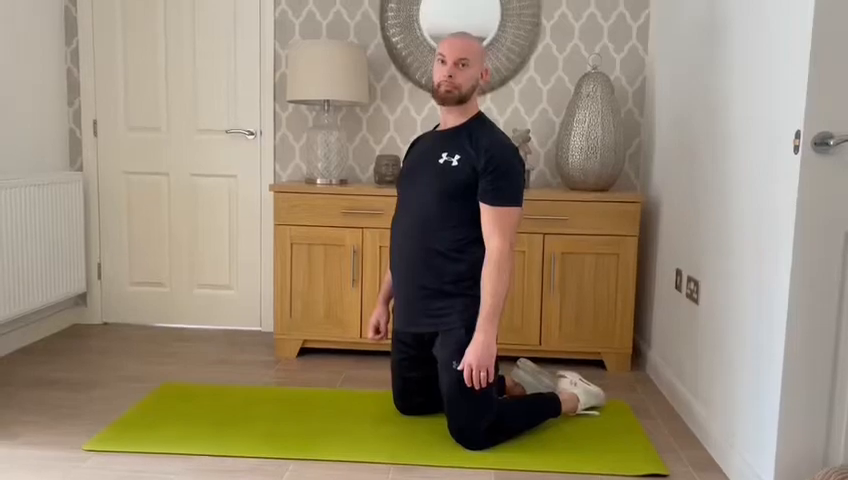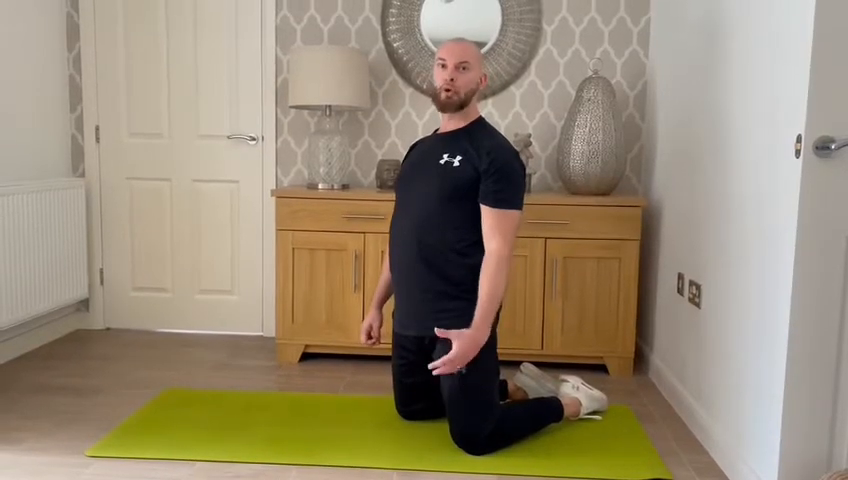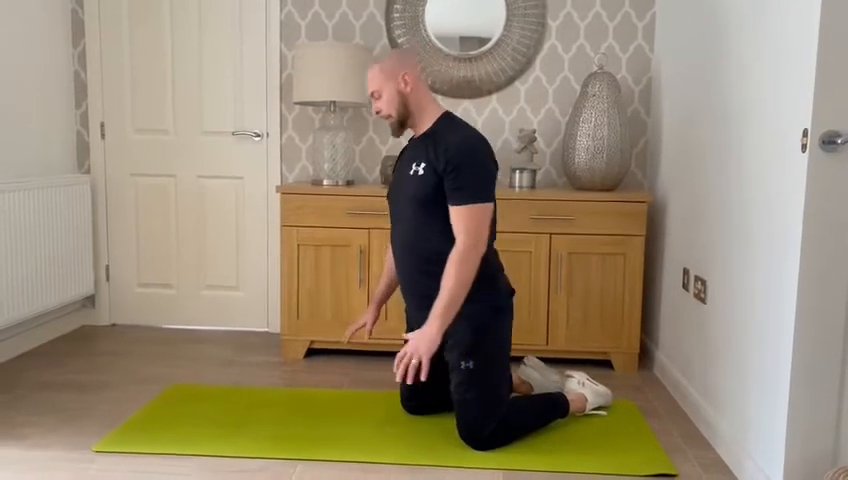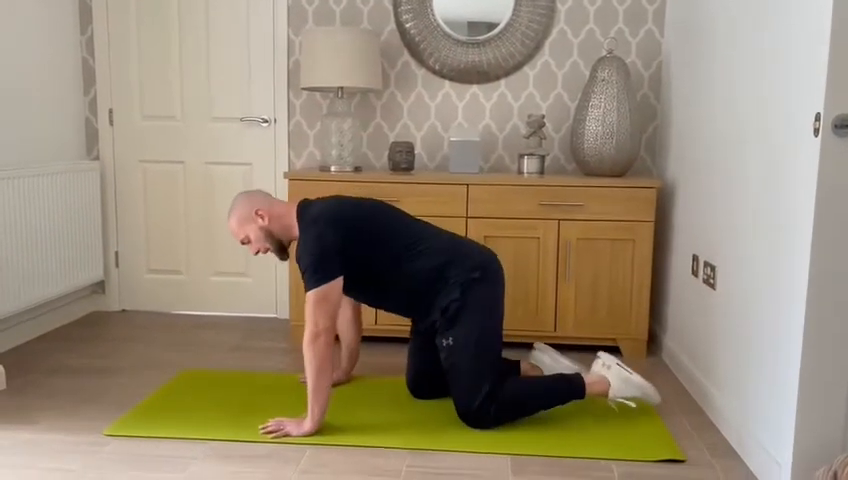
dt=1s
person 1, frame 1
left shoulder: (494, 150)
right shoulder: (421, 145)
left elbow: (498, 248)
left wrist: (485, 334)
right wrist: (384, 301)
left hip: (459, 316)
right hip: (411, 312)
left knee: (472, 432)
right knee: (411, 402)
left ankle: (567, 397)
right ankle: (507, 384)
person 1, frame 2
left shoulder: (495, 154)
right shoulder: (420, 150)
left elbow: (498, 250)
left wrist: (480, 330)
right wrist: (376, 305)
left hip: (459, 319)
right hip: (410, 316)
left knee: (474, 437)
right knee: (412, 407)
left ankle: (570, 402)
right ankle: (512, 388)
person 1, frame 3
left shoulder: (461, 147)
right shoulder: (411, 153)
left elbow: (471, 246)
right elbow: (403, 240)
left wrist: (434, 328)
right wrist: (376, 305)
left hip: (473, 314)
right hip: (428, 311)
left knee: (481, 433)
right knee: (417, 402)
left ankle: (578, 398)
right ankle: (520, 378)
person 1, frame 4
left shoulder: (316, 235)
right shoulder: (323, 222)
left elbow: (318, 334)
right elbow: (347, 301)
left wrist: (311, 421)
right wrist: (345, 369)
left hip: (468, 285)
right hip: (448, 289)
left knee: (479, 408)
right knee: (423, 385)
left ankle: (601, 380)
right ankle: (534, 366)
